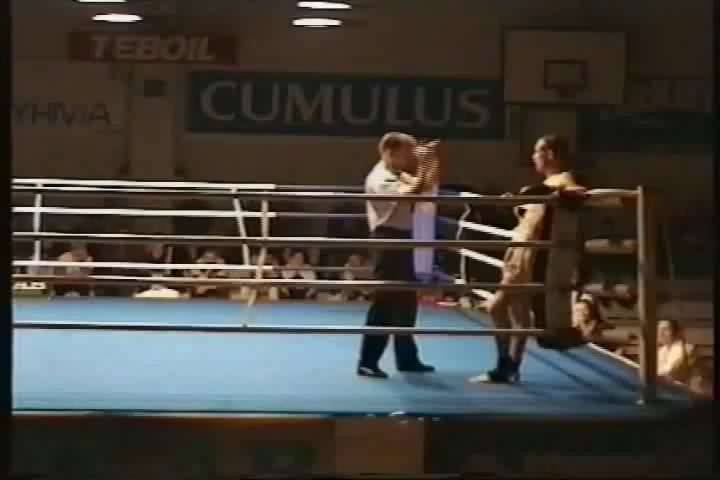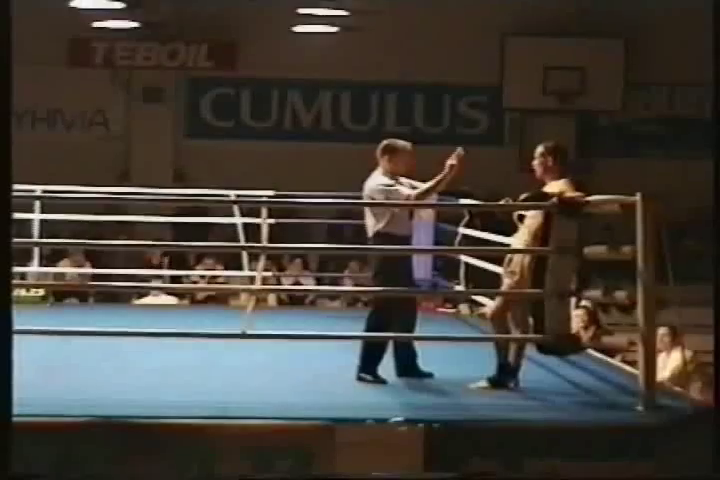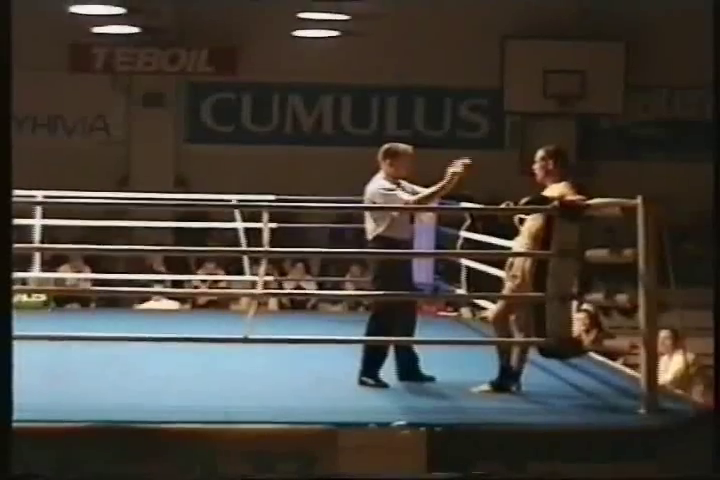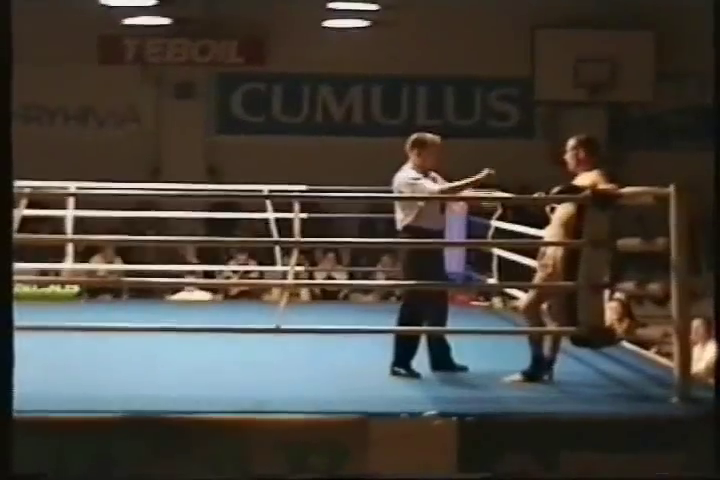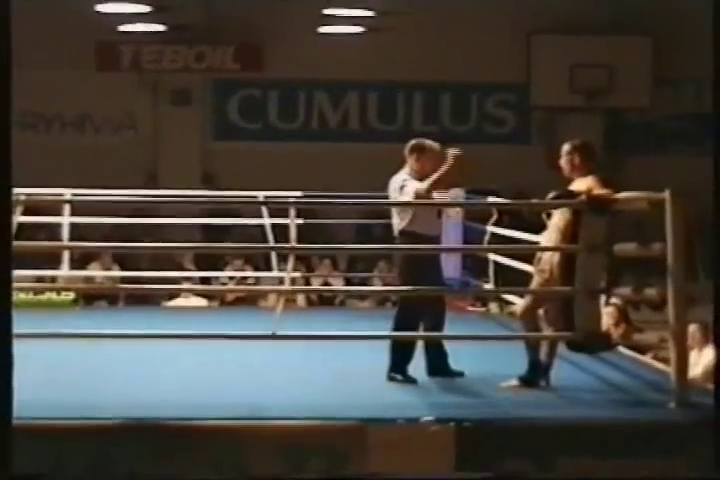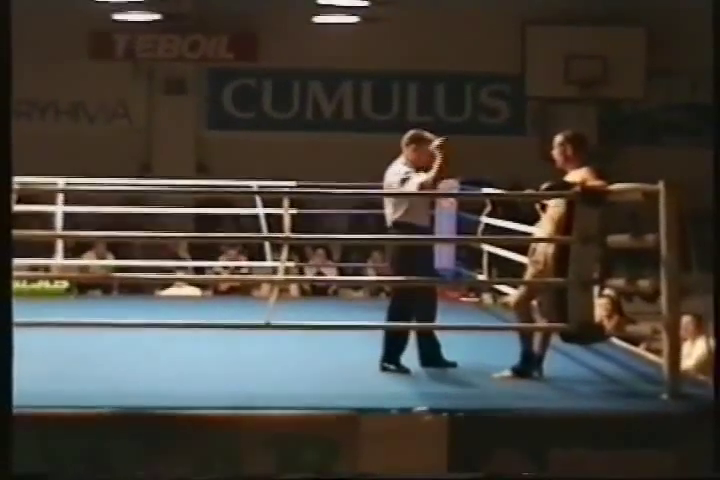
dt=0.2s
person 1, frame 1
left shoulder: (564, 180)
right shoulder: (548, 184)
left elbow: (581, 193)
right wrist: (518, 208)
left hip: (531, 254)
right hip: (521, 252)
left knee: (497, 306)
right knee: (519, 311)
left ankle: (506, 366)
right ankle: (508, 367)
person 1, frame 2
left shoulder: (562, 186)
right shoulder: (548, 190)
left elbow: (579, 199)
right wrist: (518, 214)
left hip: (530, 261)
right hip: (520, 258)
left knee: (496, 312)
right knee: (518, 317)
left ankle: (505, 372)
right ankle: (507, 373)
person 1, frame 3
left shoulder: (564, 190)
right shoulder: (548, 193)
left elbow: (580, 201)
right wrist: (518, 217)
left hip: (533, 264)
right hip: (521, 262)
left knee: (498, 316)
right knee: (520, 321)
left ankle: (508, 376)
right ankle: (510, 377)
person 1, frame 4
left shoulder: (595, 178)
right shoulder: (580, 181)
left elbow: (612, 191)
right wrist: (550, 206)
left hip: (563, 253)
right hip: (554, 251)
left knee: (529, 305)
right knee: (555, 311)
left ankle: (540, 365)
right ankle: (542, 365)
person 1, frame 5
left shoulder: (590, 184)
right shoulder: (574, 187)
left elbow: (608, 196)
right wrist: (546, 211)
left hip: (560, 258)
right hip: (550, 257)
left knee: (526, 310)
right knee: (552, 316)
left ankle: (537, 370)
right ankle: (539, 371)
person 1, frame 6
left shoulder: (584, 175)
right shoulder: (570, 179)
left elbow: (601, 187)
right wrist: (541, 203)
left hip: (554, 251)
right hip: (544, 248)
left knee: (520, 301)
right knee: (545, 308)
left ankle: (530, 361)
right ankle: (531, 361)
person 2, frame 1
left shoulder: (400, 175)
right shoulder: (379, 178)
left elbow: (426, 186)
right elbow: (409, 194)
left wrist: (430, 163)
right wrist: (424, 165)
left hip: (401, 240)
right hip: (388, 240)
left knee: (406, 301)
right knee: (385, 302)
left ankle: (407, 357)
right ankle: (367, 362)
person 2, frame 2
left shoulder: (399, 181)
right shoulder: (377, 184)
left elbow: (427, 189)
right elbow: (416, 197)
left wrist: (451, 170)
right wrist: (445, 173)
left hip: (400, 246)
right hip: (386, 247)
left knee: (406, 307)
right knee: (383, 309)
left ankle: (406, 364)
right ankle: (366, 368)
person 2, frame 3
left shoulder: (400, 186)
right shoulder: (378, 188)
left elbow: (426, 195)
right elbow: (415, 202)
left wrist: (451, 178)
right wrist: (449, 181)
left hip: (400, 250)
right hip: (385, 250)
left knee: (405, 310)
right knee: (384, 312)
left ankle: (408, 368)
right ankle: (368, 372)
person 2, frame 4
left shoulder: (430, 177)
right shoulder: (406, 178)
left elbow: (452, 193)
right elbow: (443, 191)
right wrist: (477, 179)
left hip: (431, 240)
right hip: (416, 241)
left knee: (437, 301)
right knee: (414, 303)
left ankle: (441, 358)
right ankle: (400, 362)
person 2, frame 5
left shoulder: (421, 182)
right shoulder: (401, 182)
right elbow: (423, 192)
right wrist: (447, 167)
left hip: (429, 245)
right hip: (413, 246)
left knee: (434, 306)
right knee: (410, 308)
left ankle: (437, 363)
right ankle: (397, 368)
person 2, frame 6
left shoulder: (412, 173)
right shoulder: (399, 172)
right elbow: (426, 184)
right wrist: (440, 159)
left hip: (420, 236)
right hip: (405, 237)
left knee: (426, 297)
right knee: (403, 298)
left ankle: (430, 354)
right ankle: (390, 357)
